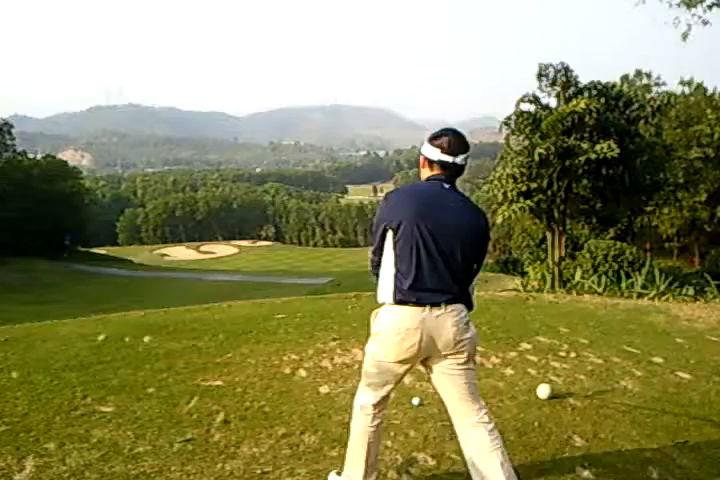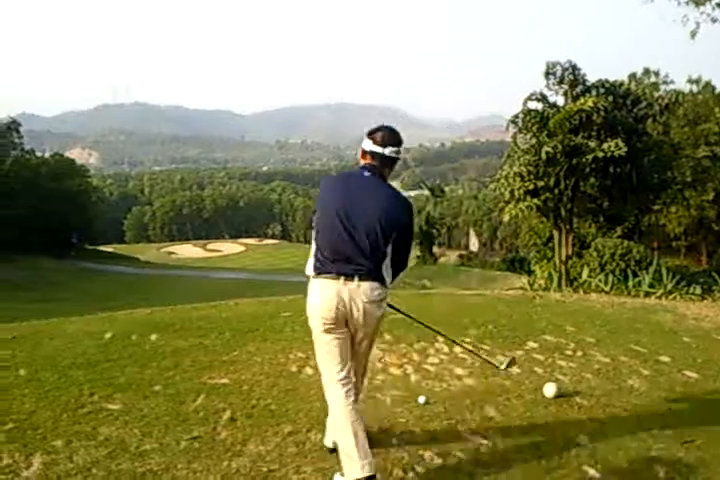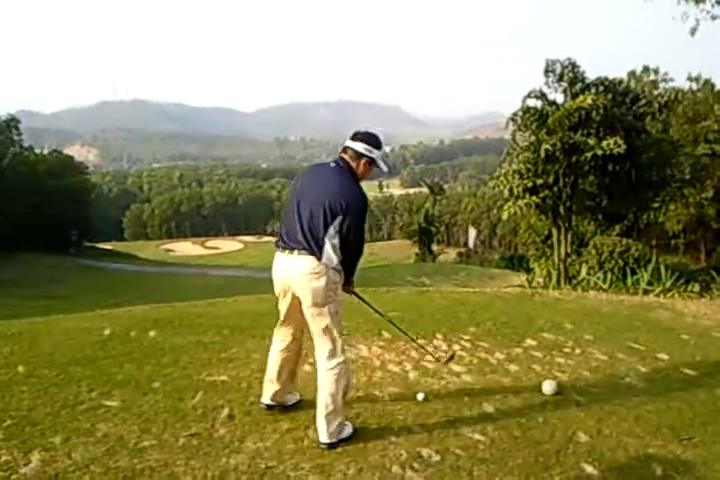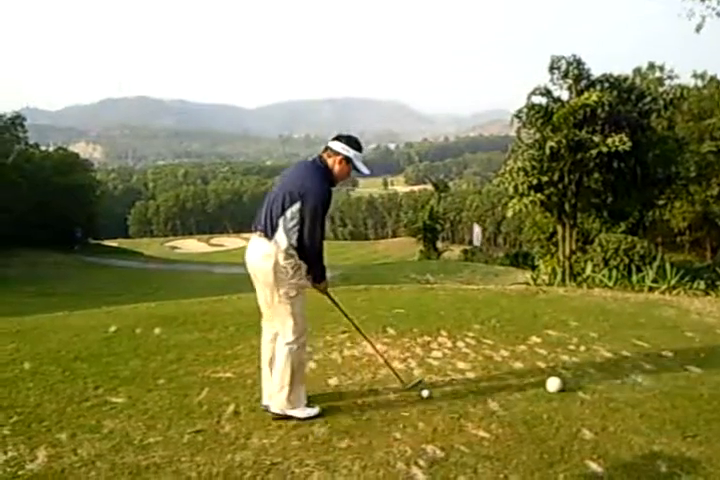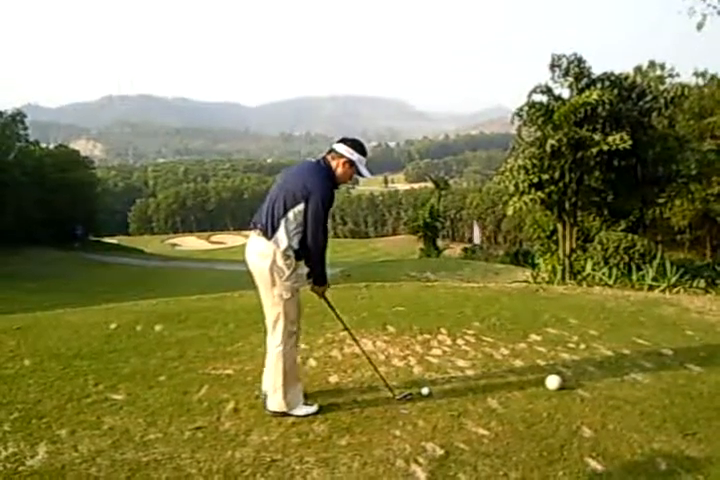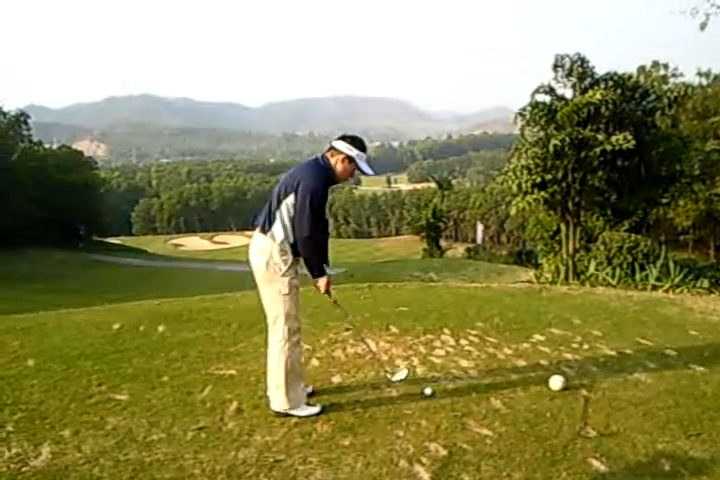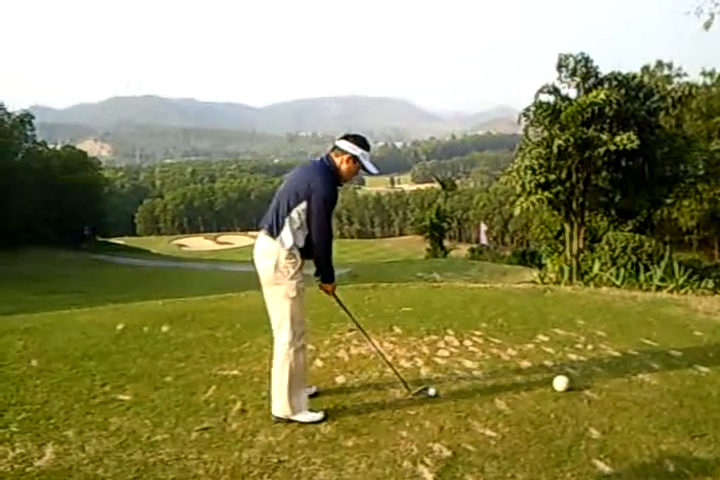
dt=0.5s
person 1, frame 1
left shoulder: (397, 202)
right shoulder: (476, 217)
left elbow: (378, 257)
right elbow: (468, 273)
left hip: (401, 319)
right hip: (451, 321)
left knee: (369, 402)
right knee: (473, 415)
person 1, frame 2
left shoulder: (328, 186)
right shoulder: (399, 205)
right elbow: (400, 260)
left hip: (325, 290)
right hip: (369, 293)
left knee: (337, 382)
right knee: (354, 375)
right ankle: (339, 434)
person 1, frame 3
left shoulder: (310, 173)
right shoulder: (353, 195)
right elbow: (352, 245)
right wrist: (347, 279)
left hip: (283, 261)
right hip: (314, 271)
left knee: (287, 332)
right knee: (331, 352)
left ankle: (274, 393)
right ankle: (331, 429)
person 1, frame 4
left shoulder: (303, 169)
right shoulder: (318, 186)
right elbow: (312, 236)
left wrist: (309, 268)
right wrist: (319, 275)
left hip: (259, 249)
right hip: (276, 257)
left knee: (273, 327)
right knee: (292, 333)
left ankle: (272, 394)
right ankle: (286, 402)
person 1, frame 5
left shoulder: (304, 169)
right shoulder: (321, 187)
right elbow: (316, 238)
left wrist: (310, 272)
right wrist: (320, 279)
left hip: (260, 246)
right hip: (274, 255)
left knee: (285, 324)
right knee: (284, 330)
left ankle: (273, 385)
right ankle: (283, 400)
person 1, frame 6
left shoulder: (312, 172)
right shoulder: (313, 180)
left elbow: (316, 228)
right elbow: (305, 232)
left wrist: (322, 269)
right wrist: (318, 273)
left hip: (273, 250)
right hip: (274, 254)
left knee: (284, 325)
right knee: (285, 328)
left ankle: (284, 385)
right ankle: (286, 401)
person 1, frame 7
left shoulder: (312, 170)
right shoulder: (323, 185)
right elbow: (321, 235)
left wrist: (322, 271)
right wrist: (327, 276)
left hip: (272, 248)
right hip: (280, 256)
left knee: (288, 327)
right knee: (291, 333)
left ankle: (288, 386)
right ankle: (288, 407)
